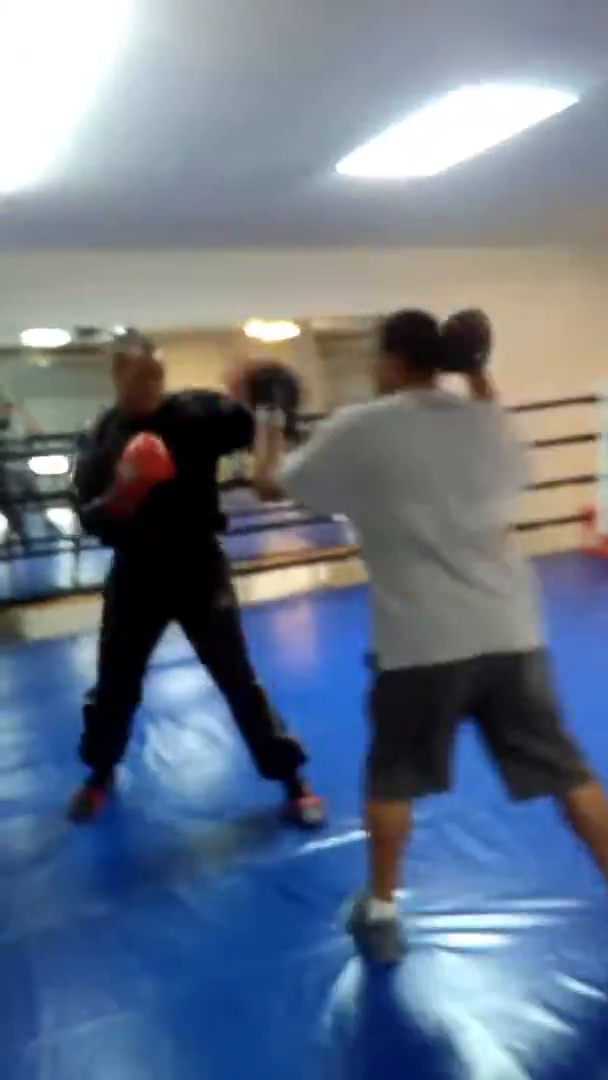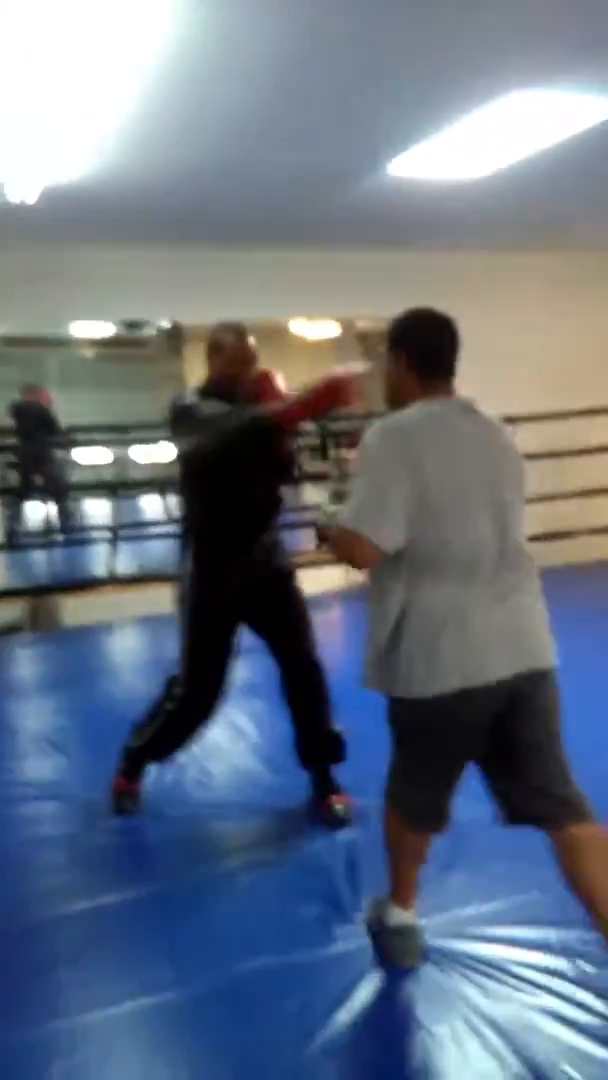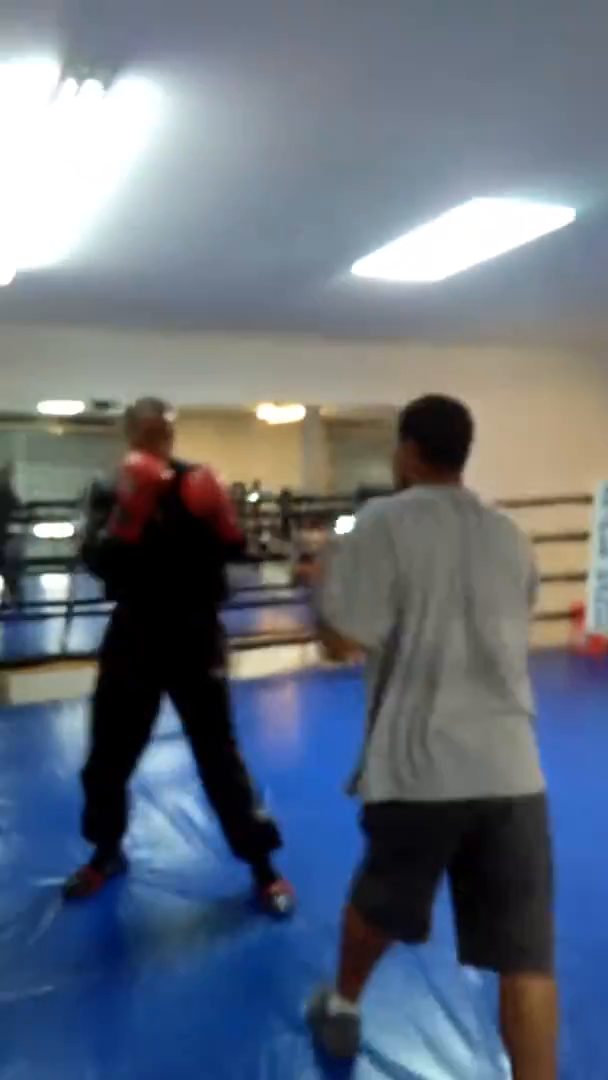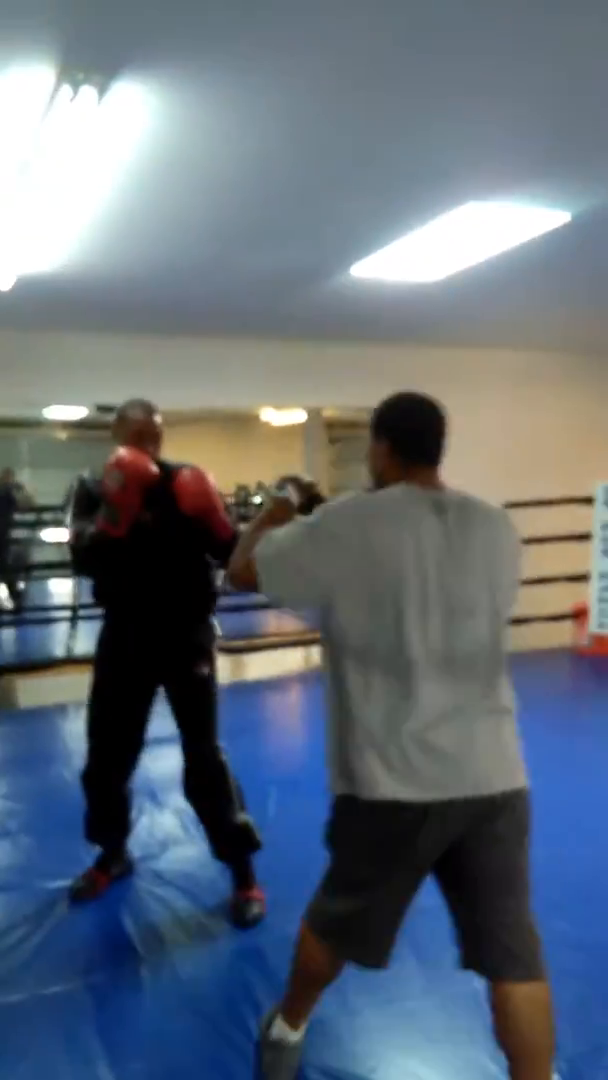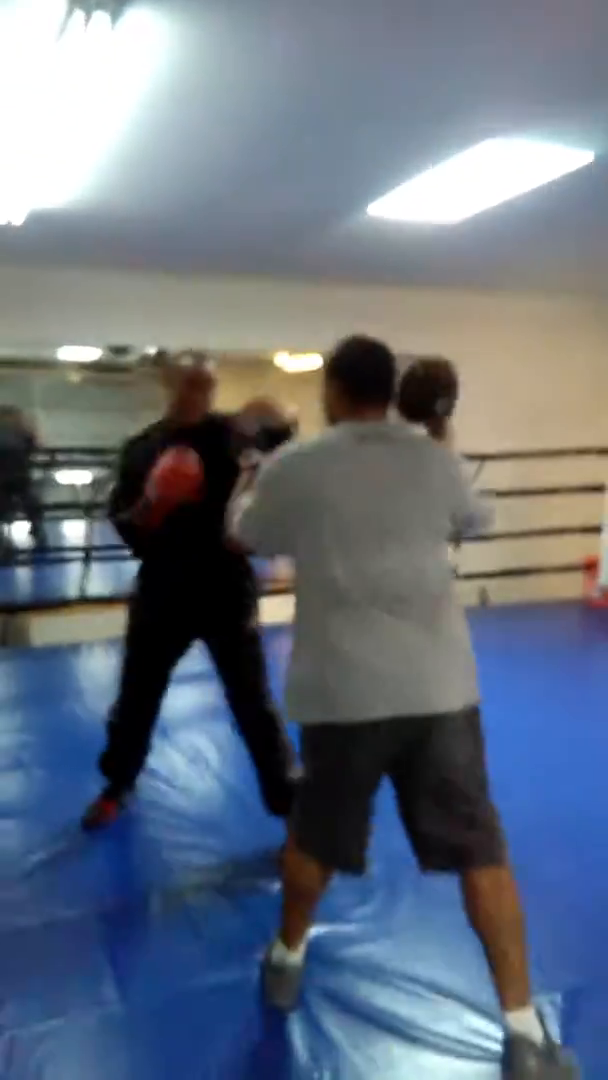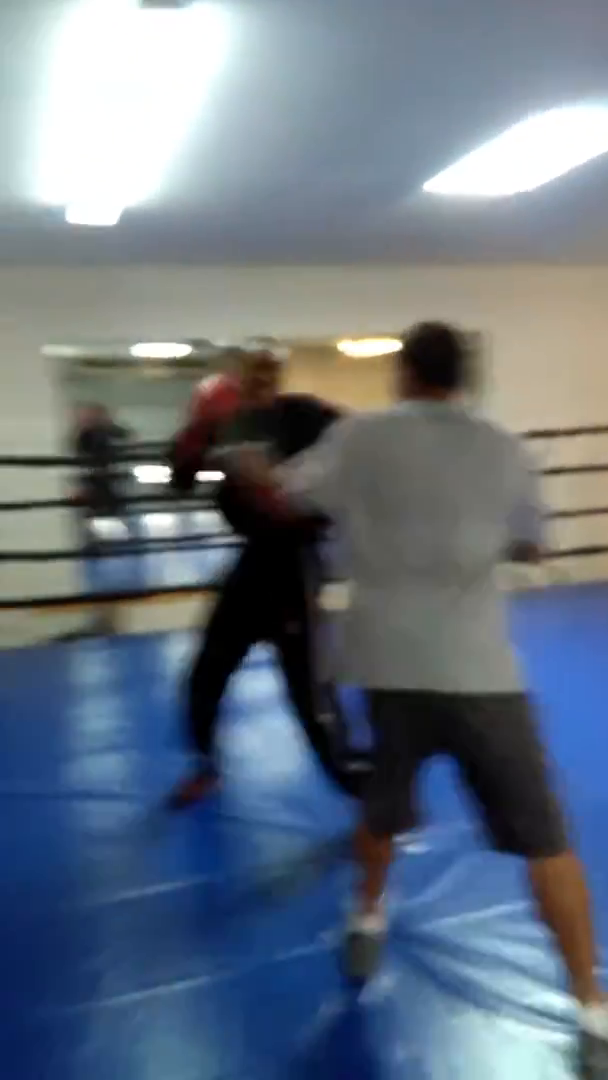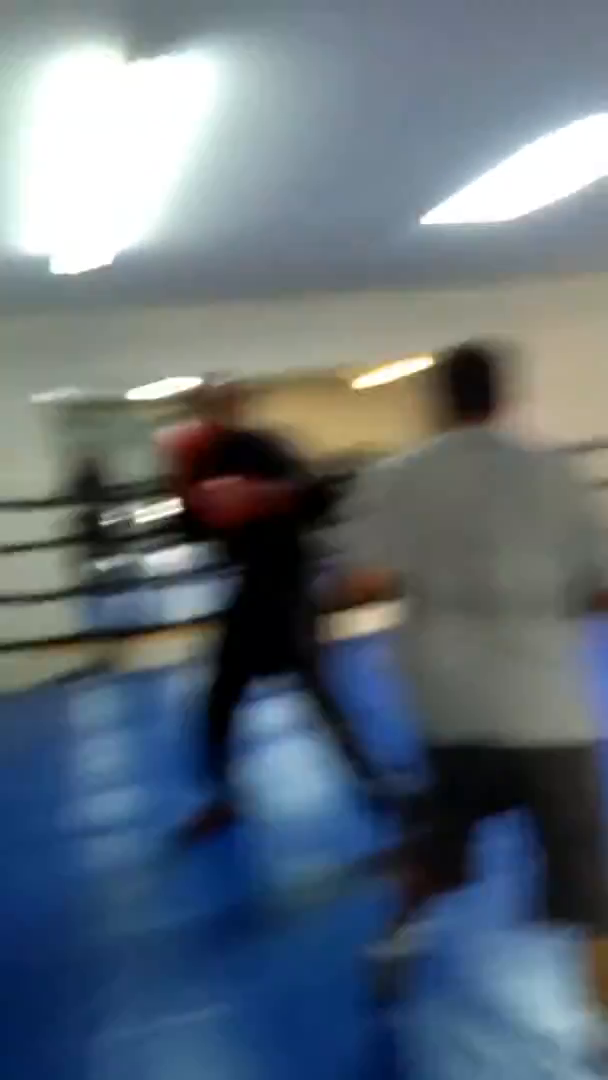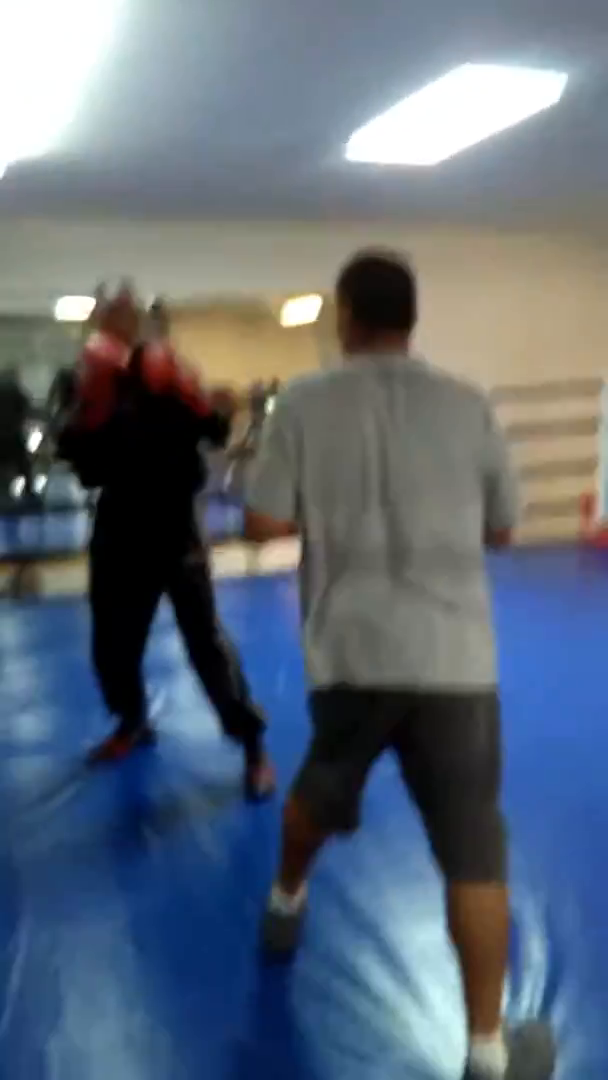
dt=0.3s
person 1, frame 1
left shoulder: (358, 430)
right shoulder: (484, 420)
left elbow: (275, 487)
left wrist: (270, 436)
right wrist: (480, 382)
left hip: (422, 640)
right hip: (508, 630)
left knee: (392, 776)
left ankle: (380, 914)
person 1, frame 2
left shoulder: (393, 438)
right shoulder: (498, 438)
left elbow: (364, 549)
left wrist: (330, 530)
left hip: (439, 659)
right hip: (523, 650)
left knee: (414, 796)
left ankle: (398, 918)
person 1, frame 3
left shoulder: (381, 526)
right shoulder: (509, 537)
left elbow: (348, 643)
left wrist: (329, 601)
left hip: (413, 766)
right hip: (508, 767)
left knee: (377, 902)
right knee: (523, 950)
left ankle: (341, 1011)
person 1, frame 4
left shoulder: (345, 525)
right shoulder: (497, 528)
left elbow: (242, 574)
left wrist: (268, 522)
left hip: (388, 774)
right hip: (490, 772)
left knee: (336, 919)
right knee: (513, 956)
person 1, frame 5
left shoulder: (296, 466)
right shoulder: (437, 461)
left elbow: (245, 537)
right elbow: (474, 520)
left wrist: (251, 493)
left hip: (342, 692)
right hip: (437, 688)
left knee: (315, 833)
right knee: (480, 849)
left ankle: (286, 960)
person 1, frame 6
left shoulder: (368, 434)
right shoulder: (502, 451)
left elbow: (286, 494)
right elbow: (530, 547)
left wrist: (247, 464)
left hip: (395, 662)
right hip: (481, 670)
left knee: (384, 805)
right knee: (543, 834)
left ankle: (366, 928)
person 1, frame 7
left shoulder: (400, 480)
left elbow: (359, 586)
left hip: (454, 712)
right hip: (551, 716)
left knee: (439, 843)
left ankle: (400, 942)
person 1, frame 8
left shoulder: (304, 403)
right shoulder: (468, 407)
left elbow: (263, 523)
right elbow: (499, 529)
left hip: (349, 652)
right hip: (450, 660)
left knee: (319, 788)
right knee: (475, 855)
left ankle: (285, 903)
person 2, frame 1
left shoulder: (189, 411)
right shoulder: (101, 439)
left elbow: (249, 428)
right elbow: (92, 519)
right wrist: (121, 494)
left hip: (198, 565)
right hip: (141, 571)
left knee: (238, 678)
right knee: (115, 684)
left ankle: (293, 782)
right ankle: (100, 775)
person 2, frame 2
left shoulder: (243, 406)
right shoulder: (196, 411)
left elbow: (279, 471)
right elbow: (231, 435)
left wrist: (280, 423)
right wrist: (294, 409)
left hip: (261, 553)
right hip: (215, 560)
left knee: (304, 668)
right knee: (199, 684)
left ankle: (323, 779)
right ankle: (131, 765)
person 2, frame 3
left shoulder: (195, 481)
right shoulder: (107, 489)
left elbow: (235, 551)
right elbow: (96, 560)
left wrist: (221, 516)
right wrist: (128, 511)
left hip: (196, 633)
right hip: (134, 635)
left knee: (219, 754)
right knee: (108, 753)
left ankle: (264, 868)
right ankle: (107, 852)
person 2, frame 4
left shoulder: (185, 481)
right shoulder: (93, 489)
left elbow: (228, 552)
right elbow: (85, 559)
left wrist: (213, 514)
right wrist: (116, 507)
left hip: (187, 631)
right hip: (126, 635)
left knee: (204, 756)
right knee: (106, 755)
left ankle: (243, 872)
right ankle: (112, 854)
person 2, frame 5
left shoulder: (229, 432)
right shoulder: (145, 446)
right elbow: (124, 522)
right wrist: (151, 505)
left hip: (226, 586)
right hip: (166, 586)
left knee: (253, 705)
right knee: (136, 700)
left ankle: (296, 812)
right ankle: (116, 786)
person 2, frame 6
left shoulder: (299, 414)
right shoulder: (231, 422)
right elbow: (180, 476)
right wrist: (197, 425)
left hip: (292, 560)
right hip: (255, 558)
left knee: (308, 691)
right knee: (207, 673)
right ankle: (205, 765)
person 2, frame 7
left shoulder: (264, 448)
right shoulder: (210, 459)
left elbow: (316, 498)
right elbow: (196, 525)
left wrist: (261, 498)
right wrist: (188, 482)
left hip: (291, 585)
right hip: (256, 587)
left knee: (325, 704)
right knee: (220, 700)
right ankle: (222, 800)
person 2, frame 8
left shoulder: (164, 366)
right shoulder: (81, 377)
left elbow: (217, 430)
left wrist: (190, 393)
right wrist: (91, 399)
left hip: (172, 515)
right hip: (118, 520)
left knee: (204, 634)
right knee: (113, 636)
left ankle: (253, 746)
right ankle: (133, 722)
